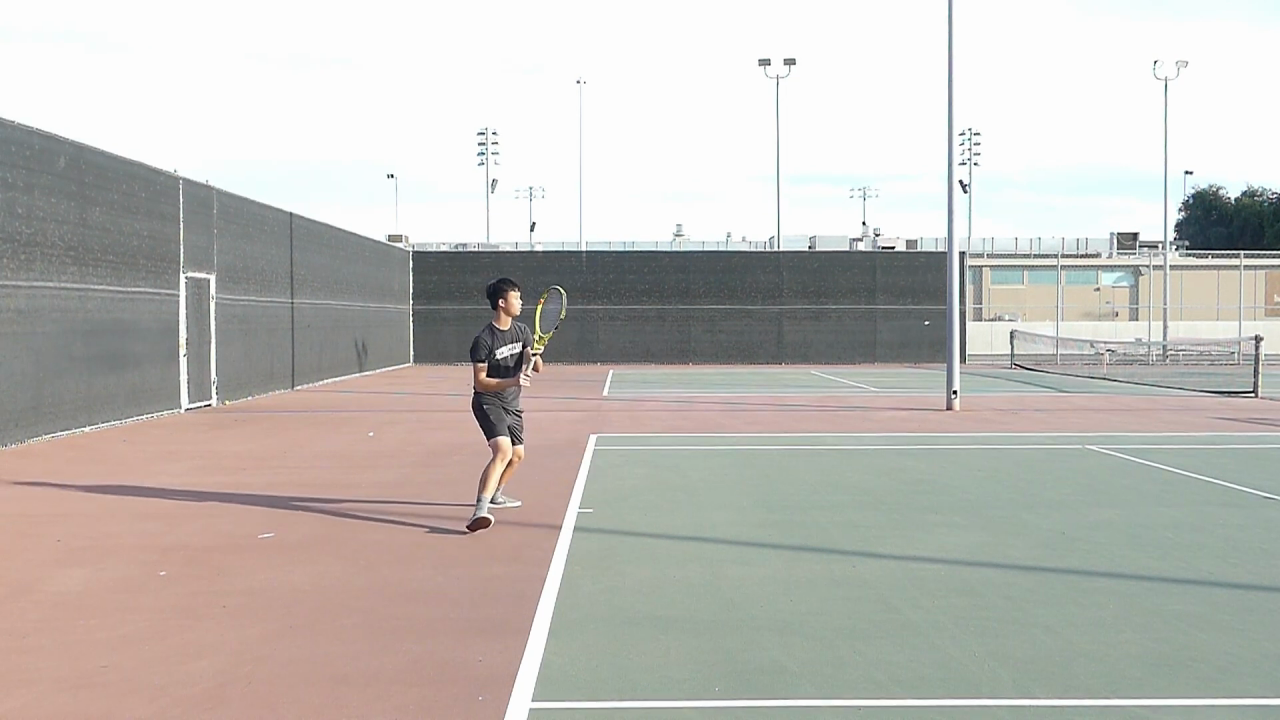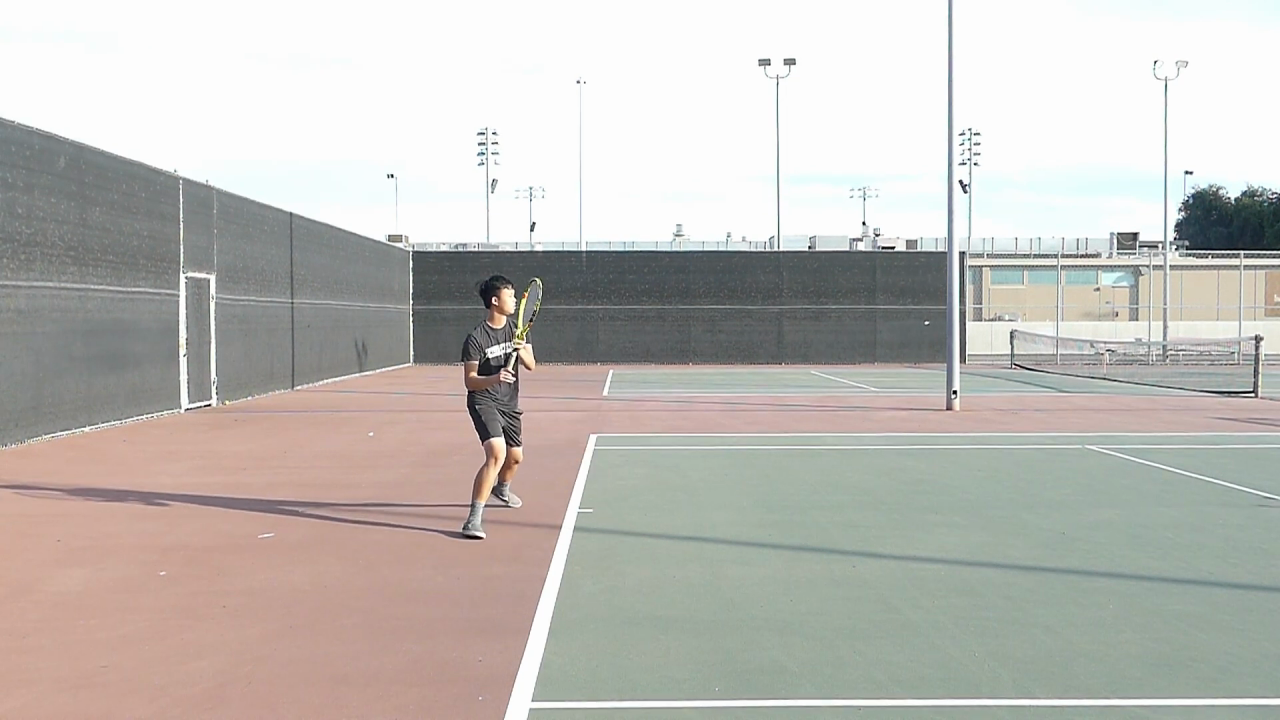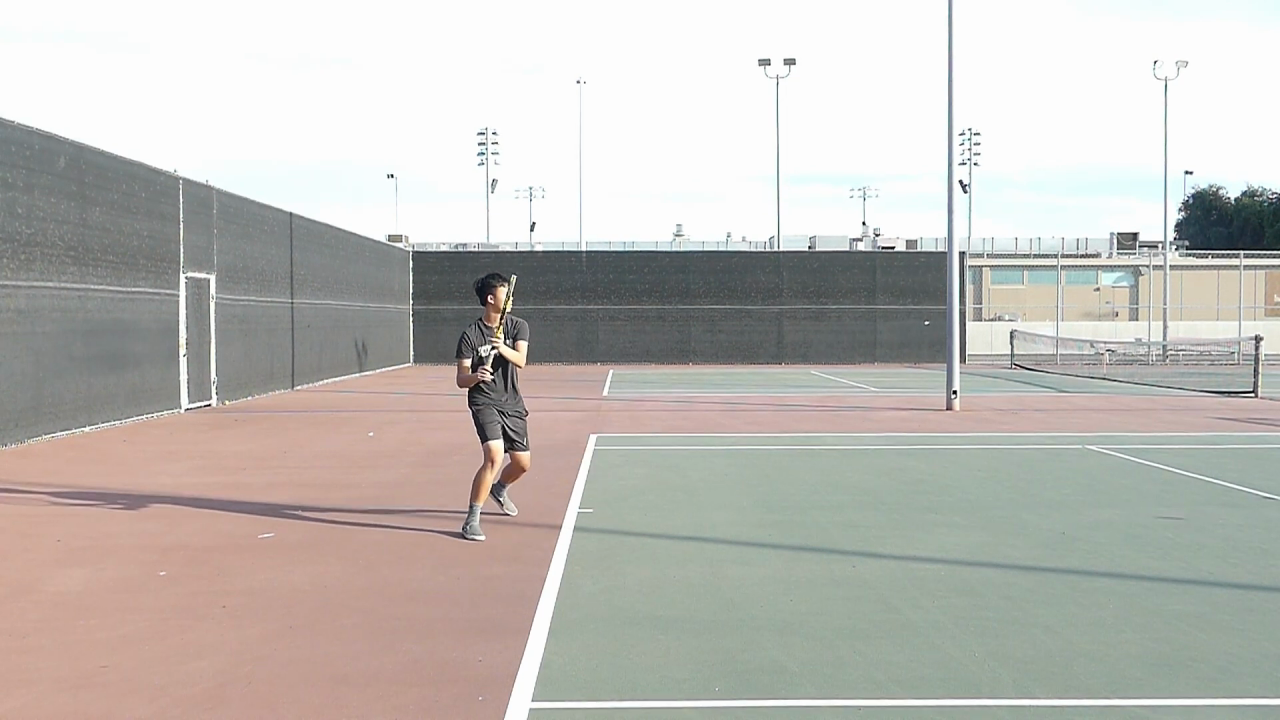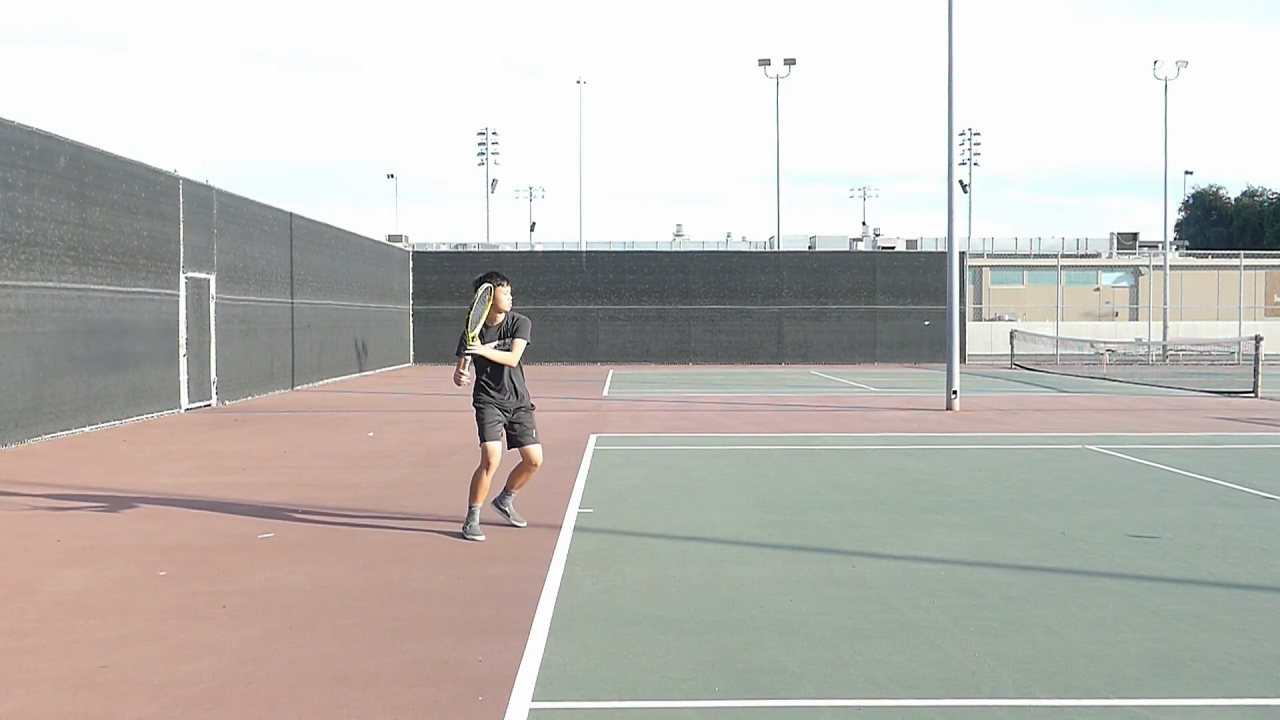
dt=0.5s
person 1, frame 1
left shoulder: (523, 331)
right shoulder: (483, 340)
left elbow: (537, 368)
right elbow: (479, 383)
left wrist: (536, 357)
right wrist: (512, 381)
left hip: (512, 404)
right hip: (488, 403)
left knee: (517, 454)
right knee: (502, 452)
left ankle: (496, 495)
right ankle: (480, 511)
person 1, frame 2
left shoulder: (519, 330)
right shoulder: (475, 338)
left elbow: (531, 365)
right elbow: (469, 381)
left wrist: (521, 351)
right wrist: (495, 378)
left hip: (510, 404)
right hip: (484, 402)
left knee: (515, 457)
right knee: (497, 454)
left ankle: (501, 489)
right ankle: (474, 519)
person 1, frame 3
left shoulder: (518, 326)
right shoulder: (470, 334)
left elbow: (521, 361)
right elbow: (461, 380)
left wrist: (502, 348)
right wrist: (476, 375)
left hip: (513, 405)
right hip: (485, 403)
left knee: (522, 463)
right knee: (494, 456)
left ankle: (499, 490)
right ankle: (472, 520)
person 1, frame 4
left shoulder: (520, 323)
left elbow: (512, 358)
right elbow: (459, 373)
left wrist: (484, 351)
right wrist: (460, 376)
left hip: (519, 402)
right hip: (488, 402)
left knee: (534, 459)
right knee: (490, 459)
left ankle: (505, 500)
right ankle: (472, 520)
